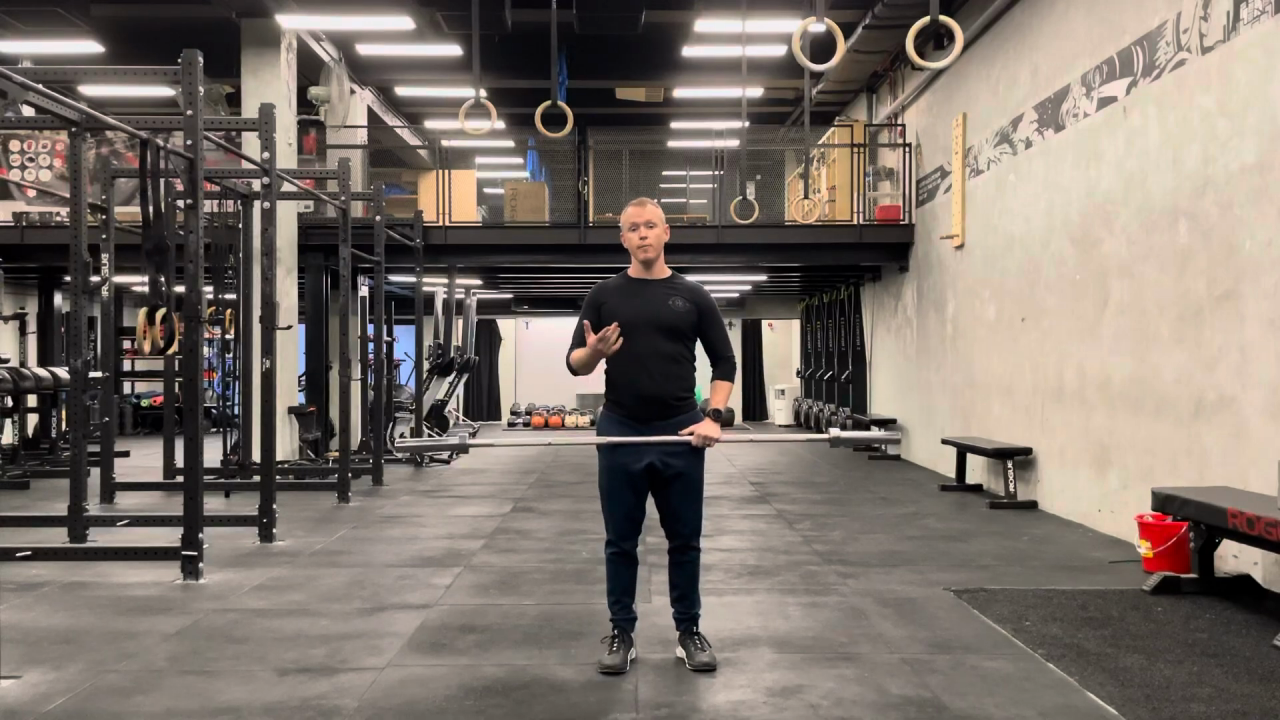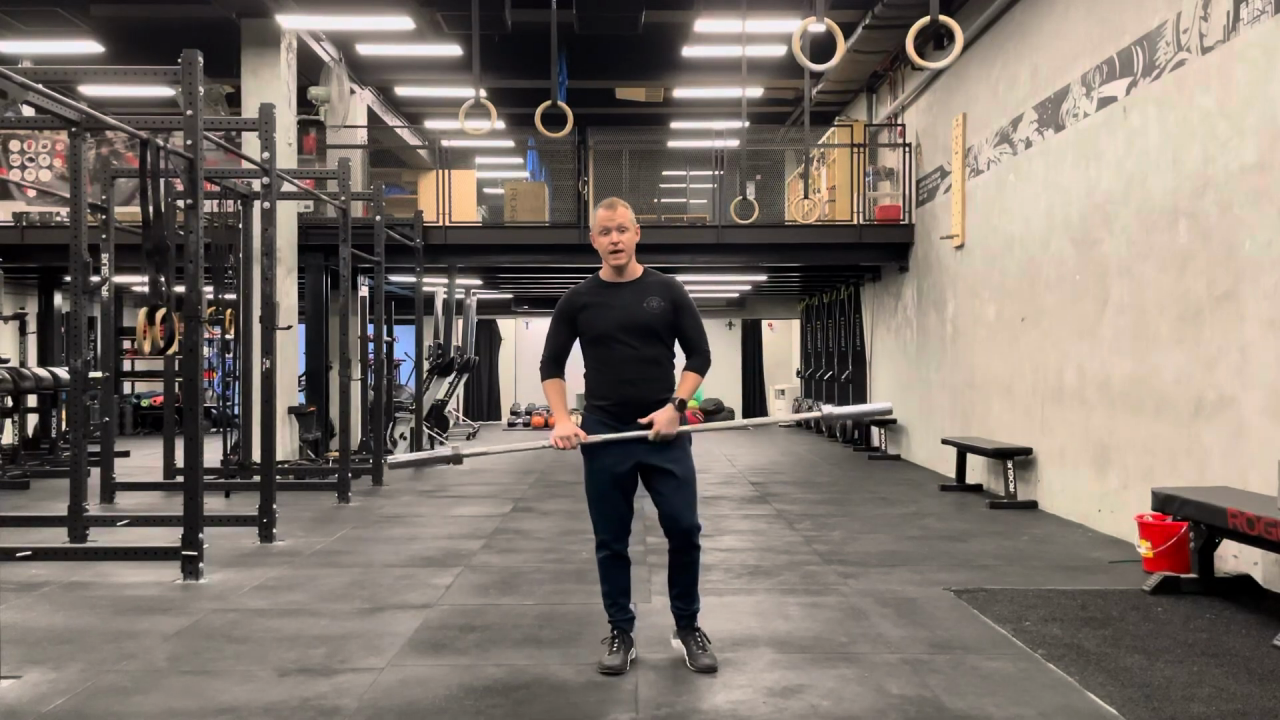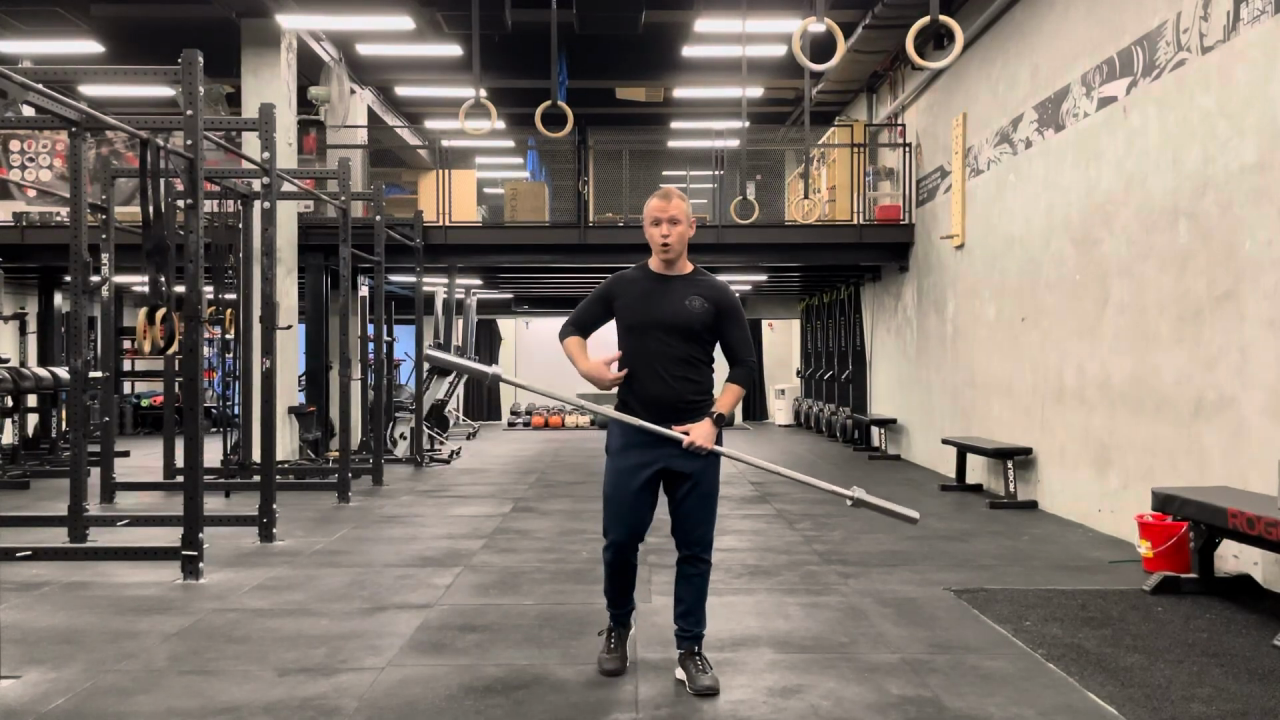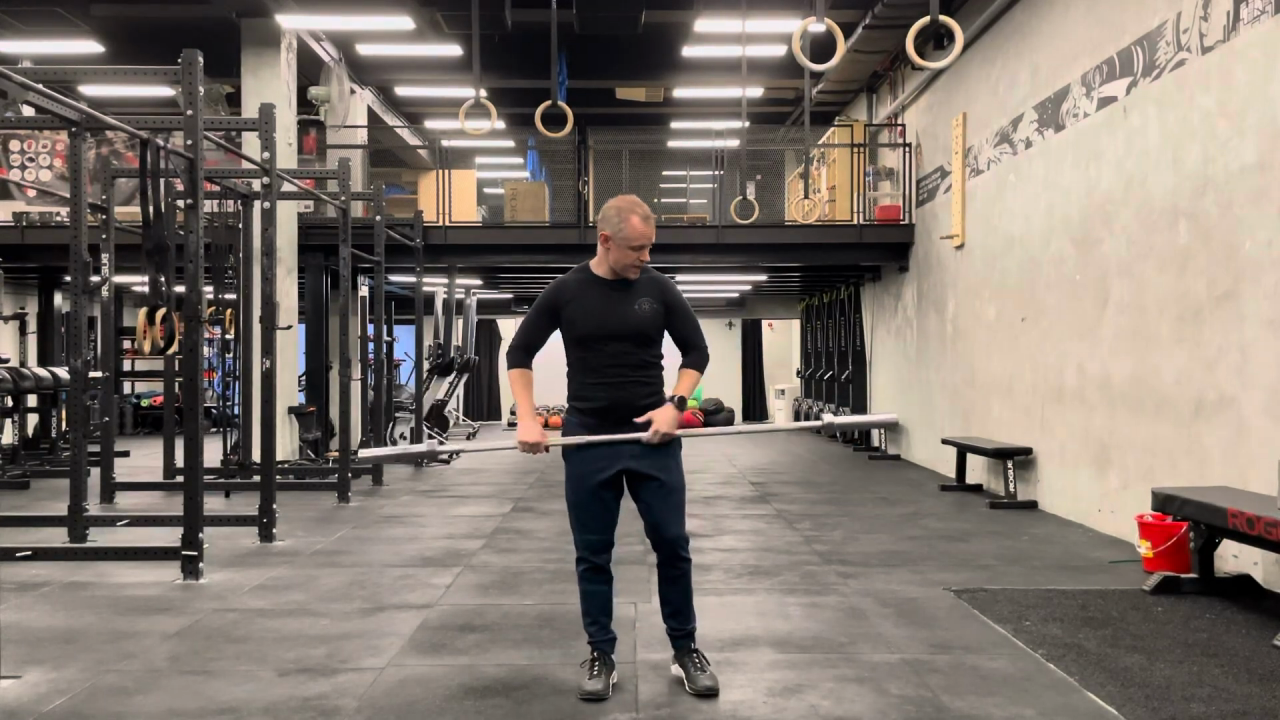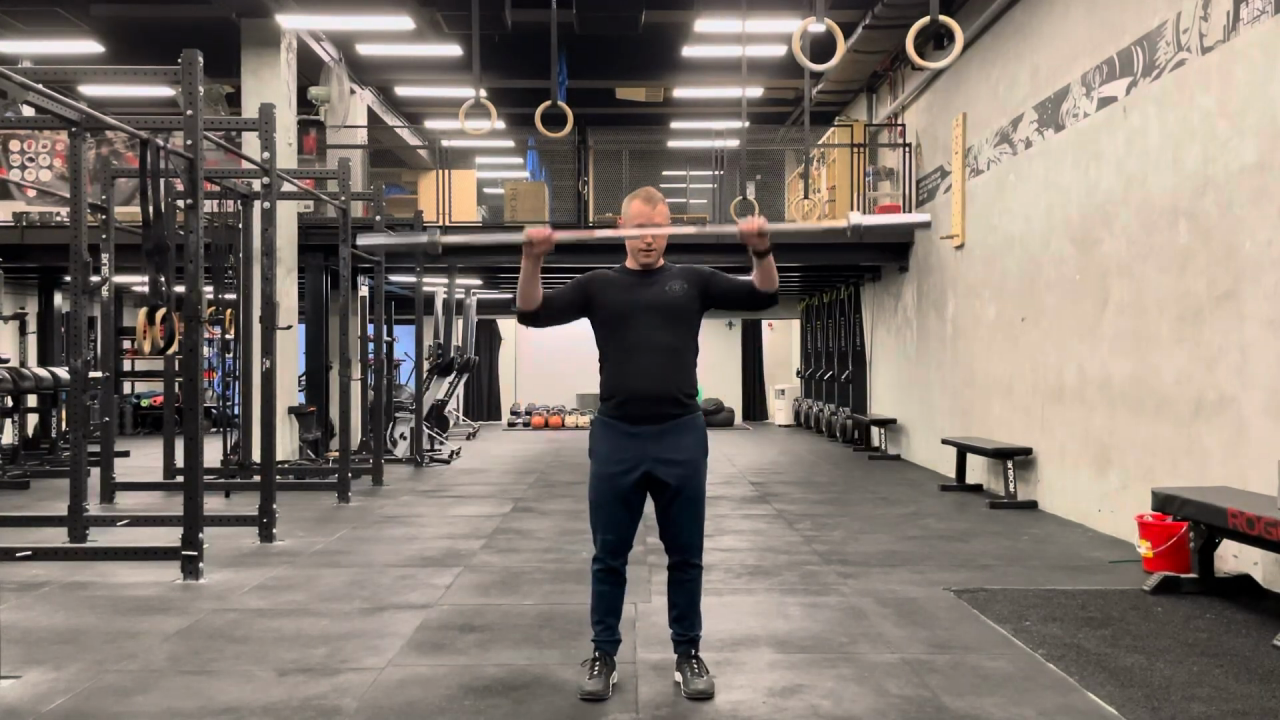
dt=1s
person 1, frame 1
left shoulder: (693, 295)
right shoulder: (604, 294)
left elbow: (724, 361)
right elbow: (574, 361)
left wrist: (713, 416)
right wrist: (593, 353)
left hip: (680, 432)
right hip: (620, 431)
left knee: (685, 539)
right knee: (621, 540)
left ankle: (688, 630)
right ankle: (621, 632)
person 1, frame 2
left shoulder: (667, 291)
right shoulder: (578, 300)
left elbow: (699, 354)
right elbow: (551, 365)
left wrist: (676, 406)
right wrist: (561, 419)
left hip: (663, 431)
right hip: (603, 434)
left knee: (684, 530)
right knee: (611, 542)
left ankle: (687, 628)
right ankle: (621, 633)
person 1, frame 3
left shoulder: (715, 294)
right shoulder: (622, 286)
left elbow: (744, 365)
right elbow: (571, 330)
left wrist: (714, 419)
right wrist: (586, 367)
left hip: (694, 438)
right hip: (631, 435)
left knee: (695, 550)
right knee: (620, 542)
left ankle: (690, 650)
right ankle: (618, 626)
person 1, frame 4
left shoulder: (659, 289)
right shoulder: (564, 292)
left elbow: (696, 351)
right elbow: (519, 353)
left wrist: (674, 403)
right wrist: (527, 418)
left hip: (654, 435)
right hip: (588, 437)
left knee: (672, 545)
right knee: (592, 555)
left ankle: (685, 649)
right ankle: (601, 655)
person 1, frame 5
left shoulder: (692, 281)
right shoulder: (598, 285)
left elbow: (763, 297)
right elbow: (532, 314)
left wrist: (761, 250)
right wrist: (531, 261)
left hip: (681, 434)
right hip: (616, 436)
left knee: (685, 555)
right knee: (609, 555)
left ankle: (688, 654)
right ankle: (603, 656)
